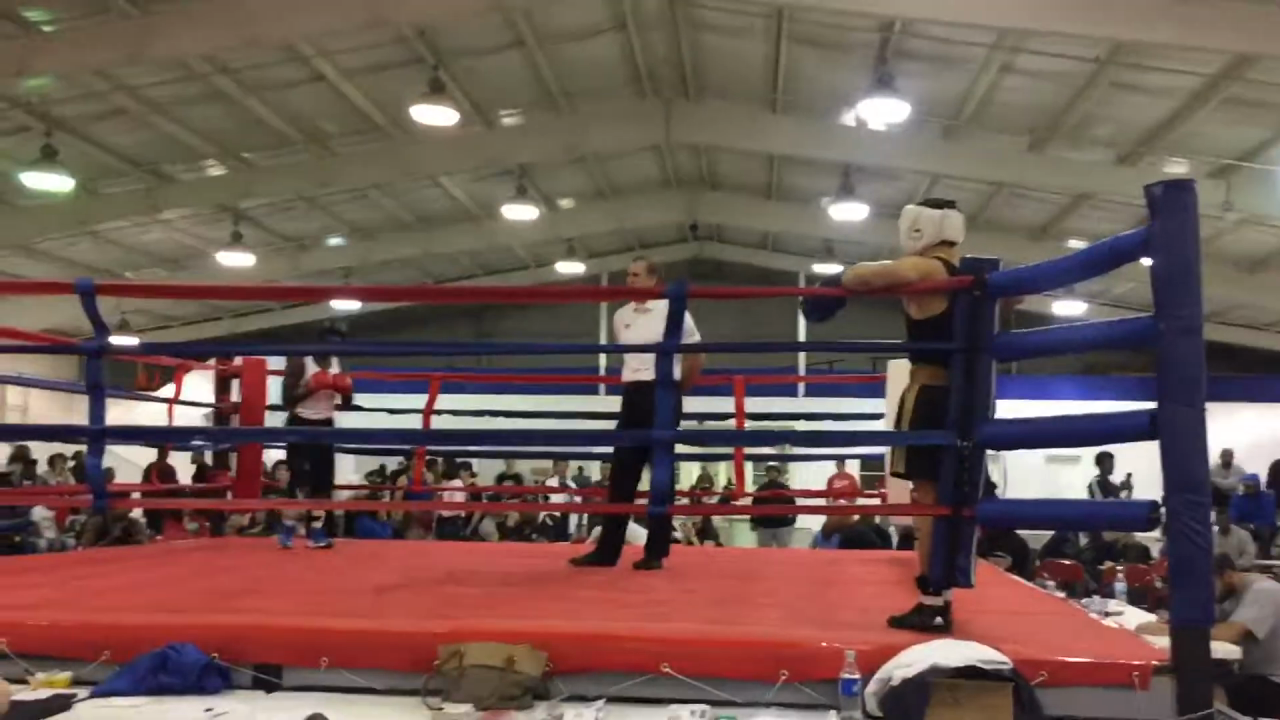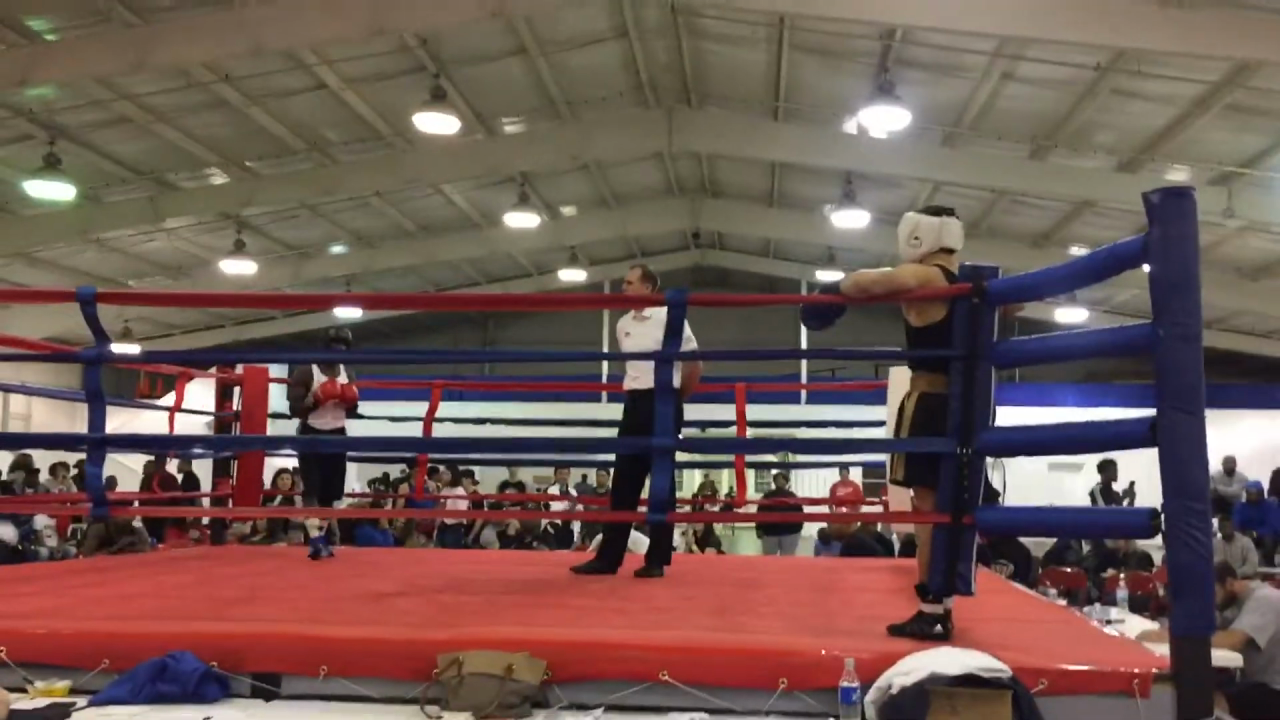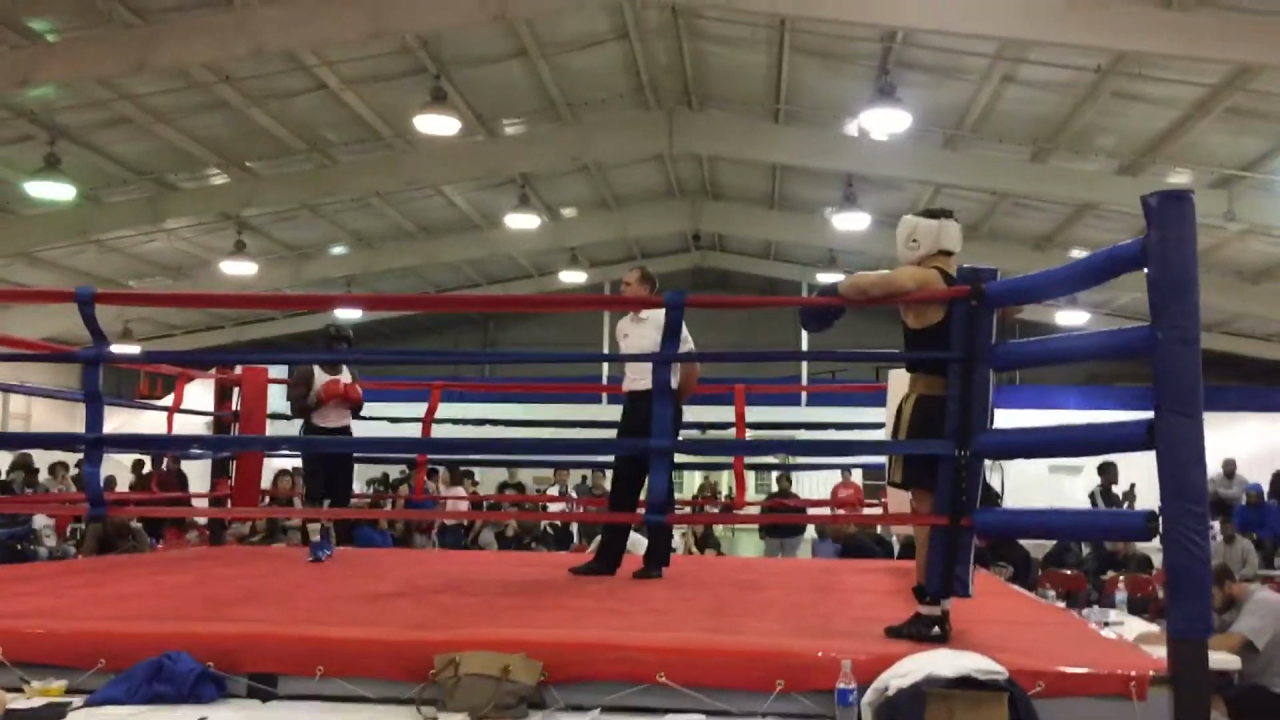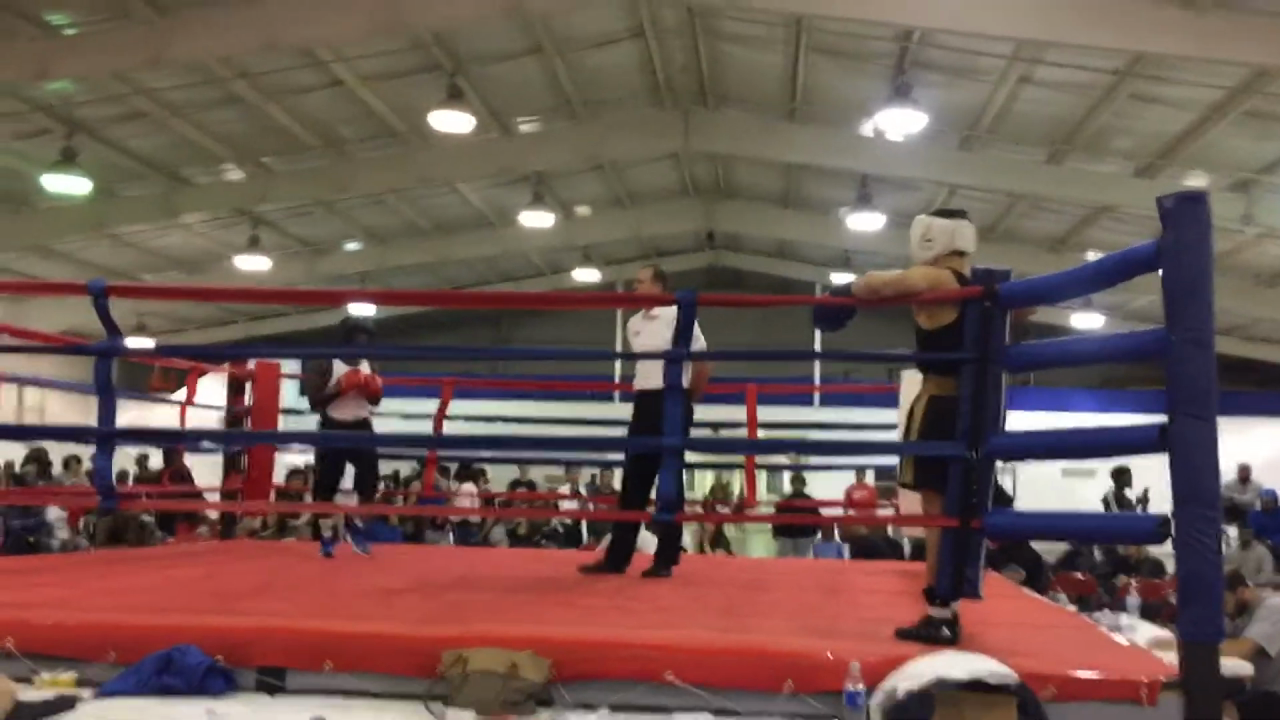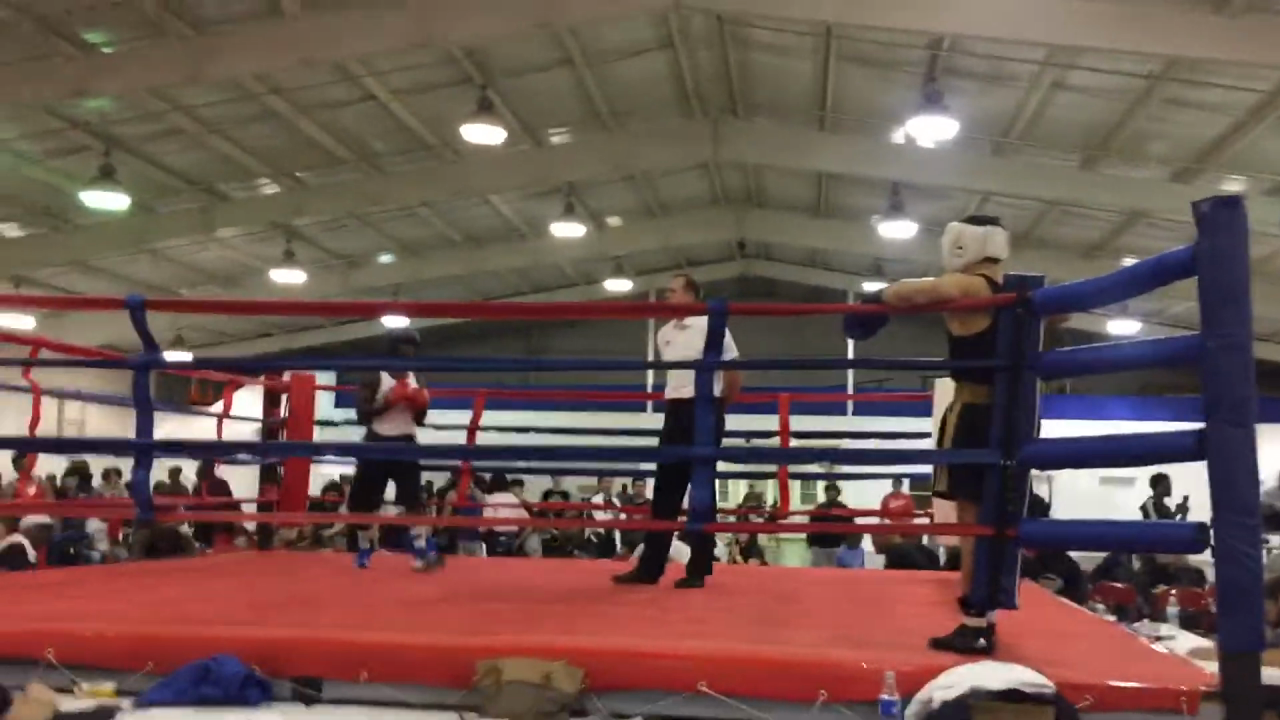
dt=0.2s
person 1, frame 1
left shoulder: (921, 270)
left elbow: (858, 277)
left wrist: (833, 286)
left hip: (929, 395)
left knee: (927, 495)
right knee: (945, 495)
left ankle: (931, 603)
right ankle: (940, 598)
person 1, frame 2
left shoulder: (920, 278)
left elbow: (861, 283)
left wrist: (834, 292)
left hip: (928, 402)
left knee: (926, 502)
left ankle: (931, 612)
right ankle: (939, 606)
person 1, frame 3
left shoulder: (920, 280)
left elbow: (860, 285)
left wrist: (830, 294)
left hip: (927, 404)
left knee: (926, 504)
right knee: (944, 506)
left ankle: (929, 613)
right ankle: (938, 607)
person 1, frame 4
left shoulder: (932, 280)
left elbow: (873, 285)
left wrist: (842, 295)
left hip: (939, 405)
left knee: (936, 505)
left ankle: (938, 615)
right ankle: (946, 609)
person 1, frame 5
left shoulder: (964, 288)
left elbow: (902, 294)
left wrist: (875, 304)
left hip: (971, 413)
left knee: (970, 515)
left ankle: (974, 626)
right ankle: (981, 619)
person 2, frame 1
left shoulder: (672, 311)
right shoulder: (621, 316)
left elbow: (695, 357)
left wrist: (674, 389)
right wrist: (632, 383)
left hip: (661, 396)
right hip: (632, 396)
right knee: (622, 472)
left ankle: (656, 552)
right ankle: (607, 549)
person 2, frame 2
left shoulder: (668, 317)
right shoulder: (623, 325)
left elbow: (694, 365)
left wrist: (674, 398)
right wrist: (635, 391)
left hip: (661, 404)
right hip: (634, 404)
right knee: (624, 480)
left ankle: (657, 560)
right ankle: (608, 557)
person 2, frame 3
left shoulder: (666, 319)
right shoulder: (622, 326)
left elbow: (691, 366)
left wrist: (674, 400)
right wrist: (632, 393)
right hip: (633, 405)
right knee: (623, 481)
left ankle: (655, 561)
right ankle: (607, 558)
person 2, frame 4
left shoulder: (679, 317)
right shoulder: (633, 323)
left elbow: (702, 364)
left wrist: (686, 398)
right wrist: (641, 391)
right hip: (644, 403)
right knee: (634, 478)
left ankle: (665, 559)
right ankle: (617, 556)
person 2, frame 5
left shoulder: (711, 327)
right shoulder: (664, 333)
left elbow: (734, 374)
left wrist: (716, 408)
right wrist: (673, 402)
right hip: (675, 413)
right knee: (665, 488)
left ankle: (698, 569)
right ankle: (650, 566)
person 3, frame 1
left shoulder: (339, 366)
right shoulder: (299, 363)
left elbow: (346, 402)
right elbow: (286, 399)
left wrist: (346, 391)
right wrist: (308, 388)
left hip: (325, 426)
right hip: (300, 424)
left knee: (322, 483)
right knee: (298, 480)
left ankle: (316, 531)
right ankle: (288, 528)
person 3, frame 2
left shoulder: (347, 374)
right shoulder: (305, 373)
left elbow: (352, 410)
right elbow: (294, 410)
left wrist: (351, 401)
right wrist: (317, 399)
left hip: (337, 436)
right hip: (311, 435)
left knee: (329, 493)
right knee: (312, 489)
left ankle: (322, 540)
right ankle: (314, 541)
person 3, frame 3
left shoulder: (350, 373)
right shoulder: (306, 373)
left elbow: (356, 408)
right elbow: (297, 409)
left wrist: (356, 399)
right wrist: (320, 398)
left hip: (342, 435)
right hip: (317, 435)
left knee: (341, 494)
right knee: (314, 493)
left ankle: (325, 536)
right ankle: (315, 545)
person 3, frame 4
left shoulder: (368, 365)
right shoulder: (325, 364)
left elbow: (374, 401)
right elbow: (314, 401)
left wrist: (374, 391)
right wrist: (340, 388)
left hip: (361, 427)
right hip: (334, 428)
left knee: (369, 483)
right knee: (325, 488)
left ankle: (355, 529)
right ankle: (327, 539)
person 3, frame 5
left shoulder: (415, 380)
right shoulder: (375, 379)
left elbow: (419, 419)
right elbow: (362, 415)
left wrist: (421, 406)
right wrist: (388, 402)
left hip: (405, 443)
right hip: (378, 443)
left knee: (414, 497)
right knee: (364, 502)
left ankle: (423, 552)
right ankle: (364, 551)
